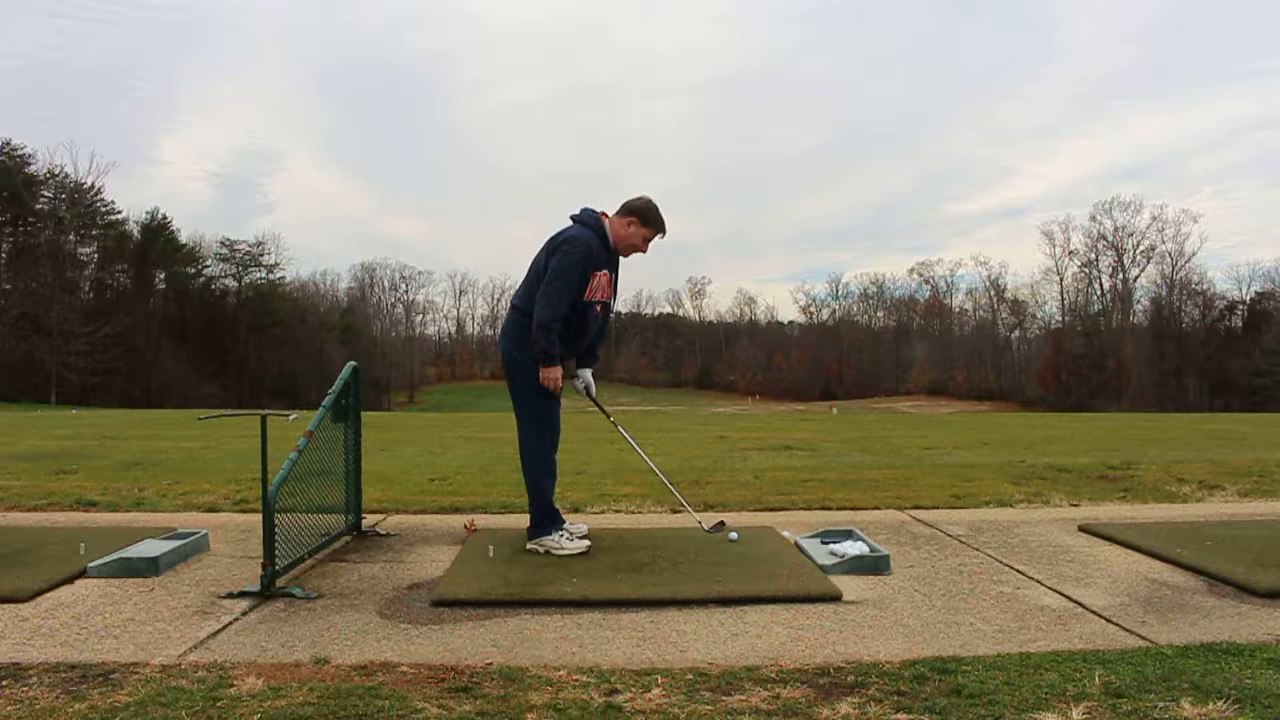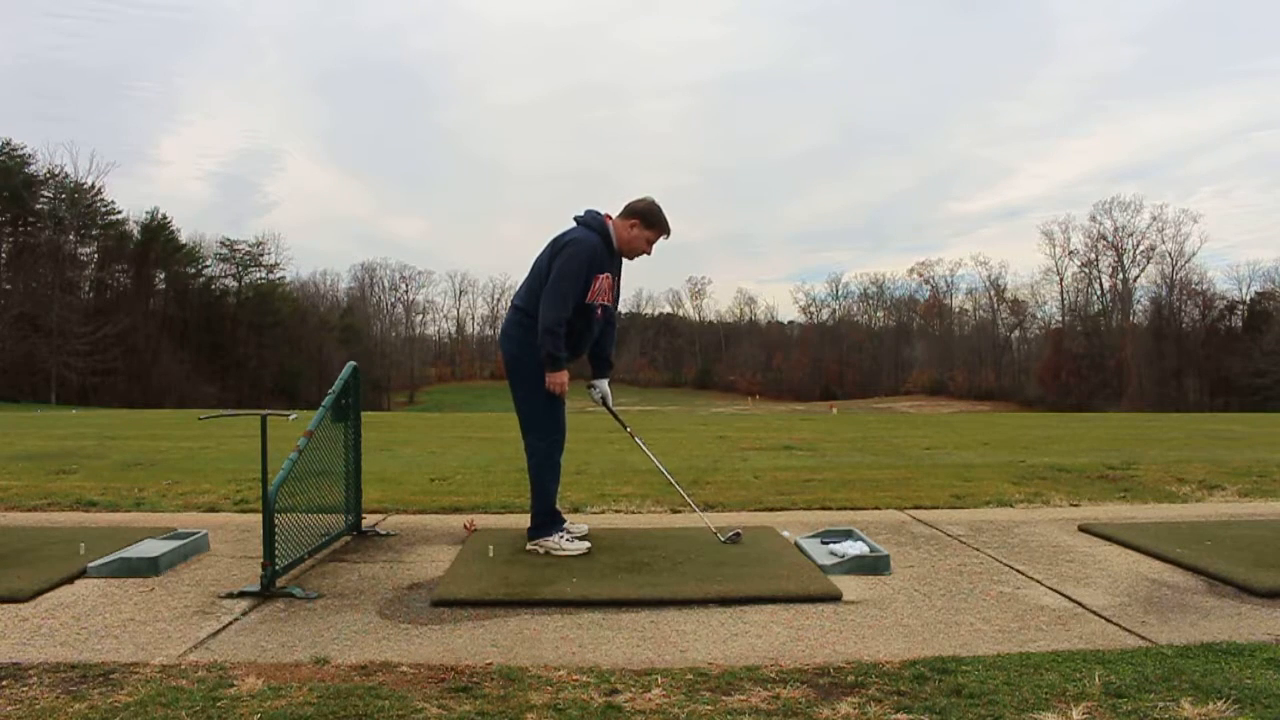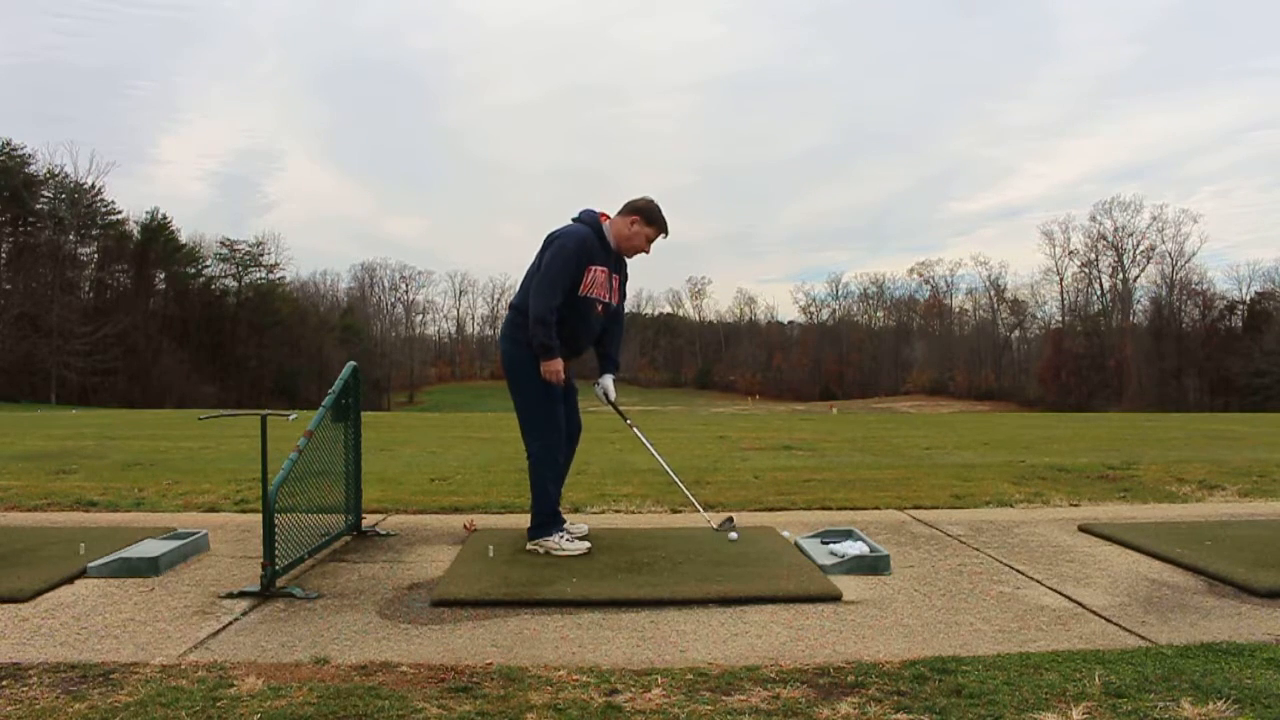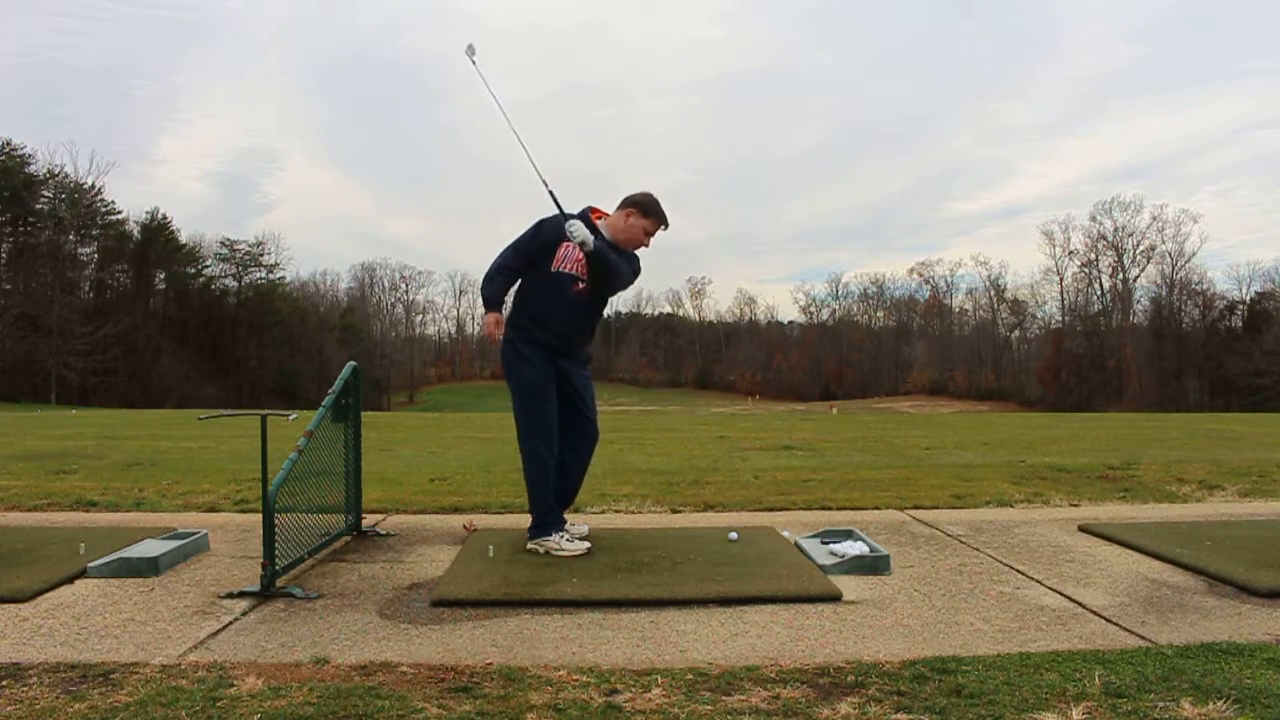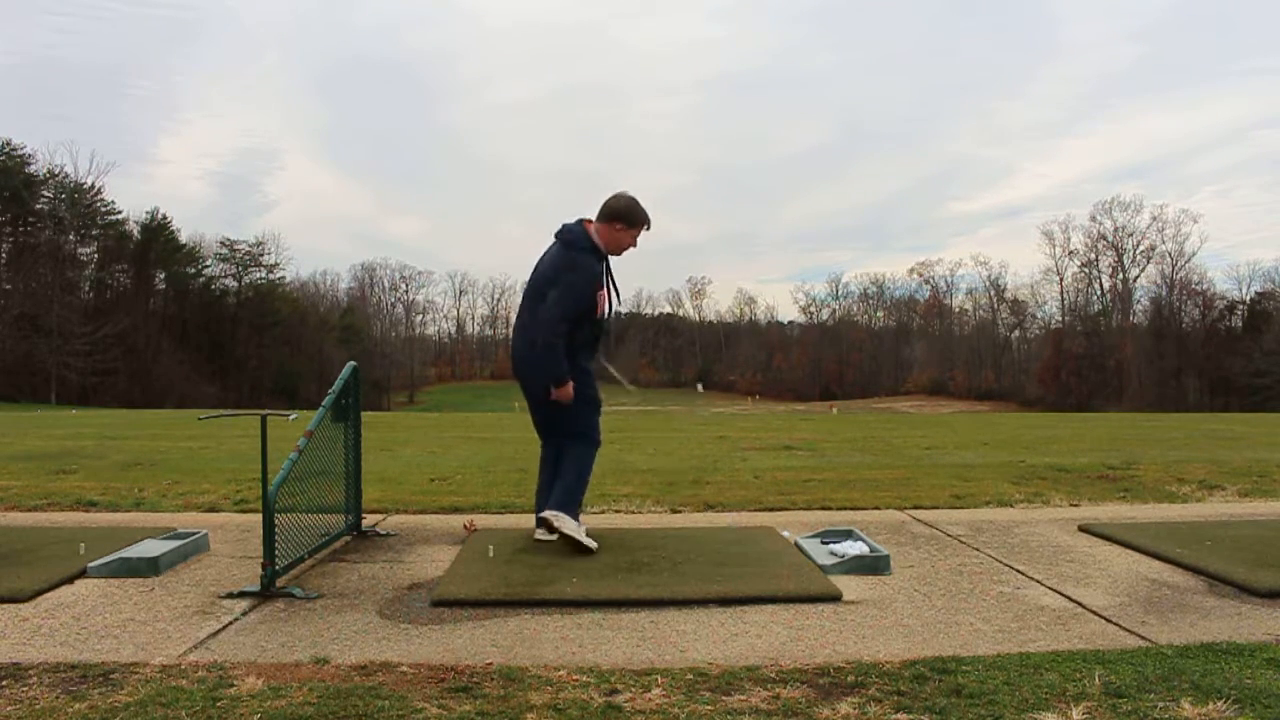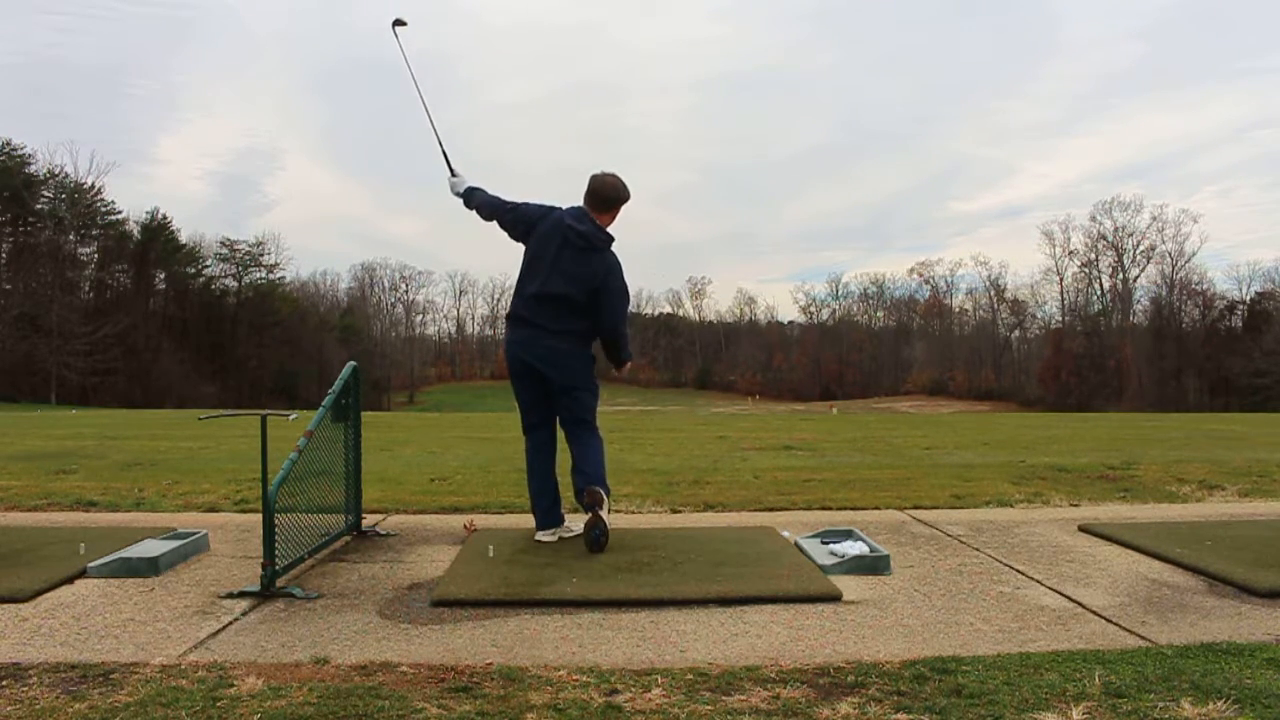
dt=0.7s
person 1, frame 1
left shoulder: (607, 254)
right shoulder: (579, 243)
left elbow: (598, 315)
right elbow: (548, 302)
left wrist: (585, 365)
right wrist: (549, 360)
left hip: (546, 352)
right hip: (528, 346)
left knee: (546, 435)
right knee: (539, 436)
left ankle: (549, 520)
right ankle: (542, 530)
person 1, frame 2
left shoulder: (610, 257)
right shoulder: (582, 246)
left elbow: (605, 320)
right elbow: (553, 307)
left wrist: (601, 374)
right wrist: (555, 364)
left hip: (545, 350)
right hip: (529, 345)
left knee: (552, 435)
right knee: (545, 436)
left ankle: (549, 519)
right ankle: (542, 530)
person 1, frame 3
left shoulder: (617, 265)
right shoulder: (575, 241)
left elbow: (613, 319)
right elbow: (541, 296)
left wrist: (608, 370)
right wrist: (547, 353)
left hip: (556, 355)
right hip: (530, 350)
left knee: (567, 433)
right knee: (546, 436)
left ankle: (550, 517)
right ankle: (543, 530)
person 1, frame 4
left shoulder: (625, 261)
right shoulder: (557, 228)
left elbow: (611, 280)
right elbow: (507, 262)
left wrist: (592, 246)
right wrist: (493, 306)
left hip: (572, 356)
right hip: (528, 347)
left knee: (583, 434)
right knee: (540, 437)
left ankle: (553, 515)
right ankle: (544, 529)
person 1, frame 5
left shoulder: (579, 244)
right shoulder: (582, 267)
right elbow: (550, 322)
right wrist: (559, 377)
left hip: (528, 356)
right hip: (555, 363)
left knee: (554, 437)
right knee: (583, 437)
left ankle: (547, 517)
right ankle: (560, 509)
person 1, frame 6
left shoulder: (545, 221)
right shoulder: (605, 263)
left elbow: (498, 208)
right elbow: (612, 324)
left wrist: (466, 190)
right wrist: (621, 360)
left hip: (521, 344)
right hip: (566, 354)
left knee: (538, 433)
right knee: (583, 430)
left ankle: (547, 521)
right ankle: (594, 491)
